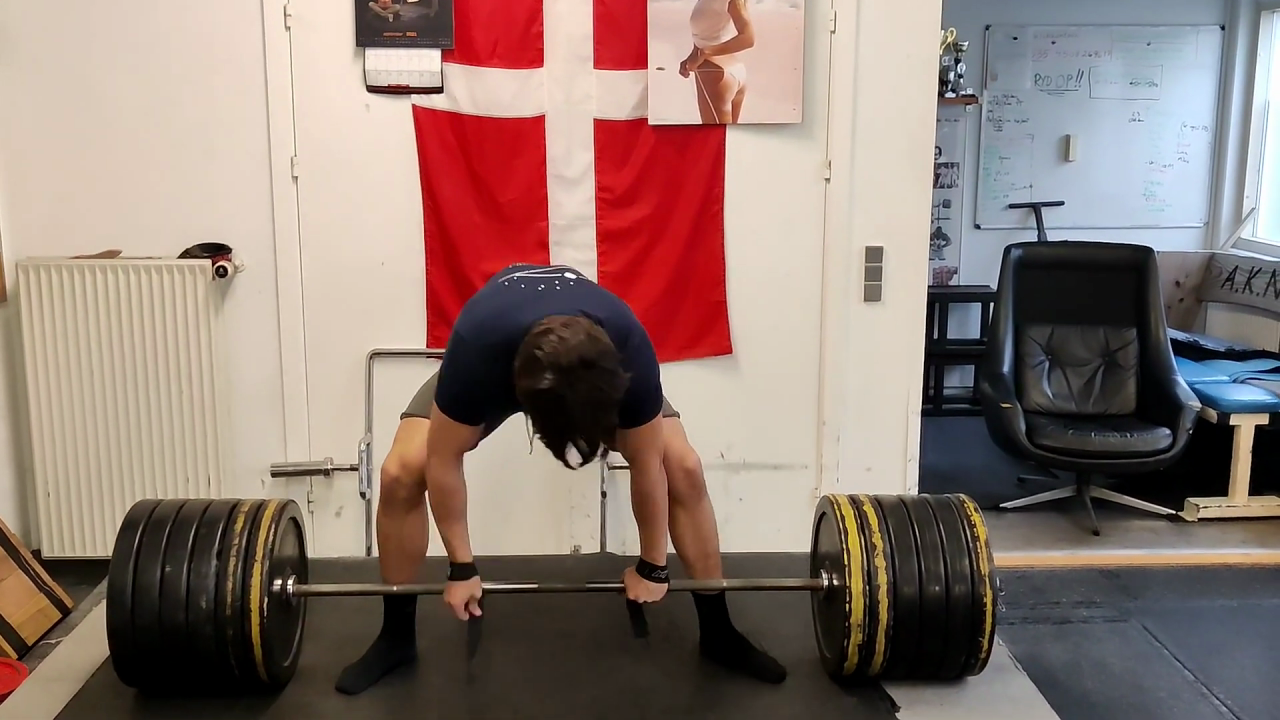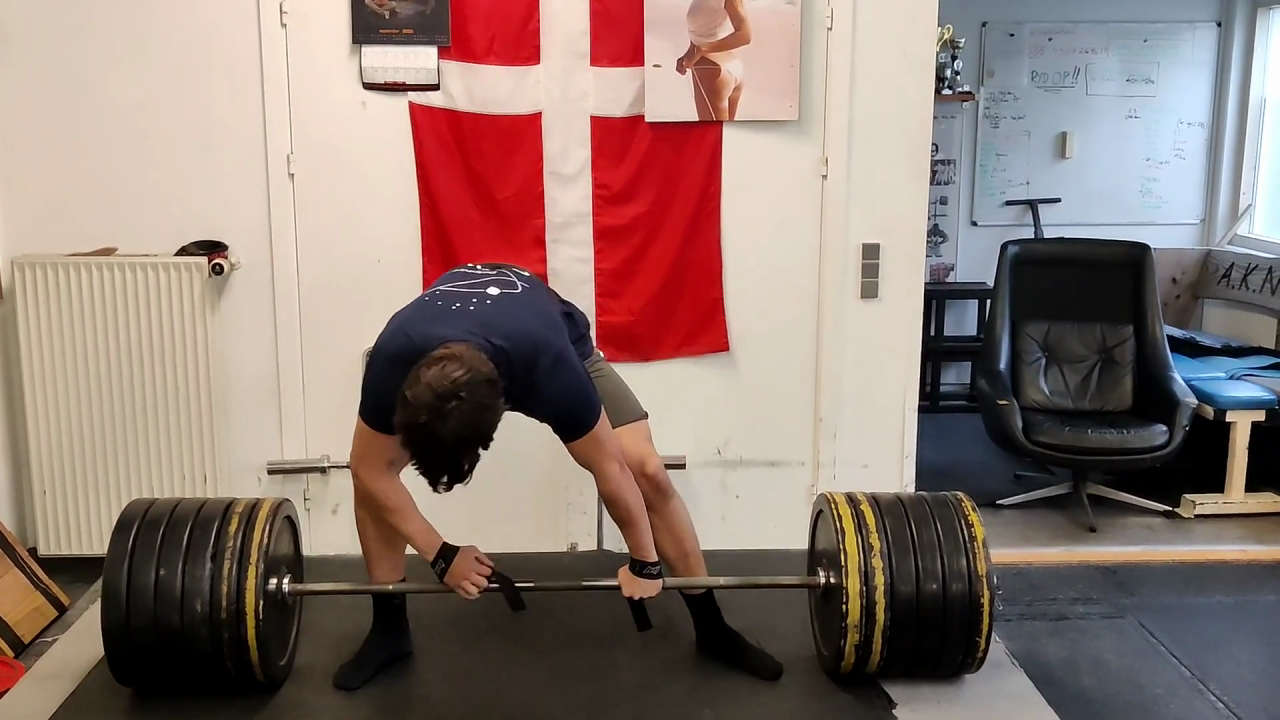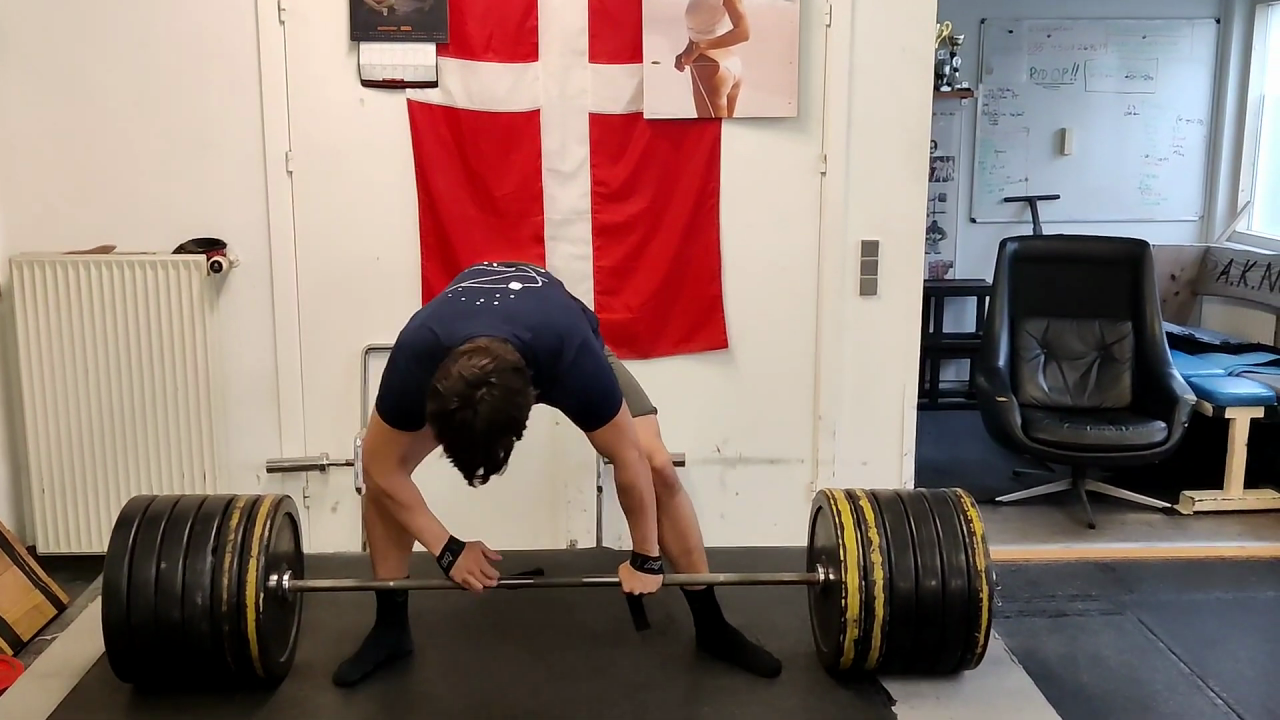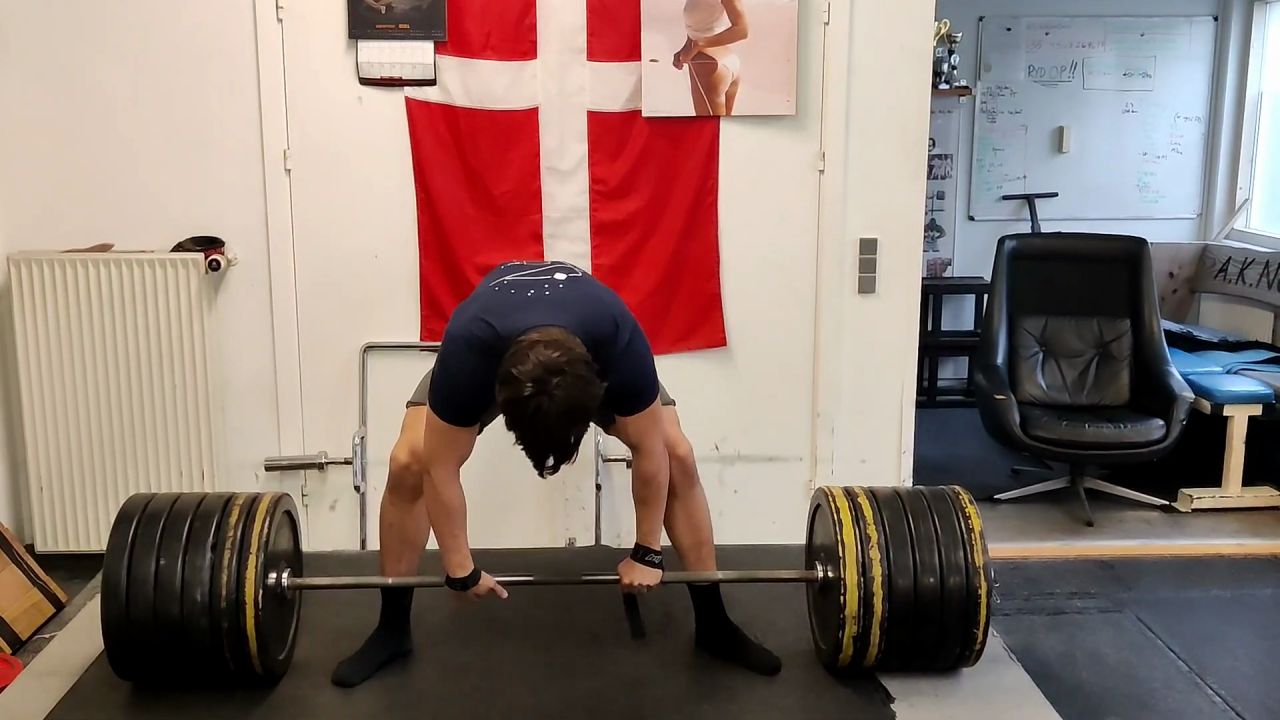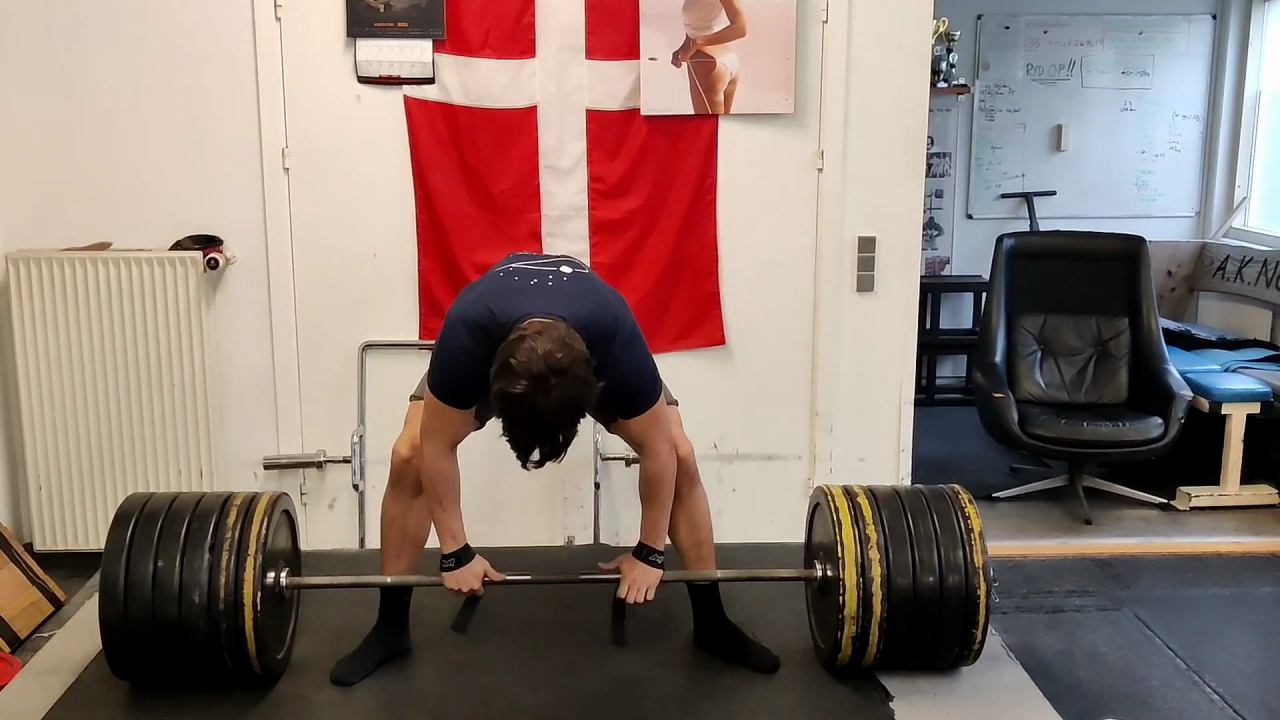
dt=0.4s
person 1, frame 1
left shoulder: (627, 350)
right shoulder: (478, 345)
left elbow: (647, 464)
right elbow: (443, 463)
left wrist: (652, 566)
right wrist: (462, 568)
left hip: (592, 359)
right hip: (485, 345)
left knee: (683, 467)
right knee: (401, 472)
left ankle: (718, 631)
right ankle: (396, 636)
person 1, frame 2
left shoulder: (550, 367)
right shoulder: (395, 359)
left elbow: (610, 468)
right elbow: (372, 469)
left wrist: (643, 562)
right wrist: (441, 555)
left hip: (550, 337)
left knee: (647, 469)
right knee: (367, 467)
left ankle: (712, 628)
right ankle: (388, 629)
person 1, frame 3
left shoulder: (571, 357)
right shoulder: (416, 359)
left elbow: (626, 457)
right elbow: (381, 468)
left wrist: (645, 556)
right wrist: (447, 550)
left hip: (561, 336)
right hip: (458, 333)
left knee: (655, 465)
right knee: (382, 467)
left ankle: (711, 625)
right ankle: (390, 627)
person 1, frame 4
left shoulder: (619, 341)
right shoulder: (468, 350)
left elbow: (651, 451)
right elbow: (442, 471)
left wrist: (646, 552)
right wrist: (462, 573)
left hip: (587, 333)
right hip: (491, 339)
left knee: (677, 455)
right knee: (407, 464)
left ankle: (713, 623)
right ankle: (393, 628)
person 1, frame 5
left shoulder: (618, 343)
right shoulder: (466, 337)
left elbow: (657, 450)
right elbow: (439, 447)
left wrist: (649, 551)
right wrist: (455, 552)
left hip: (590, 338)
right hip: (491, 336)
left knee: (679, 456)
right knee: (410, 457)
left ankle: (711, 621)
right ankle: (391, 625)
